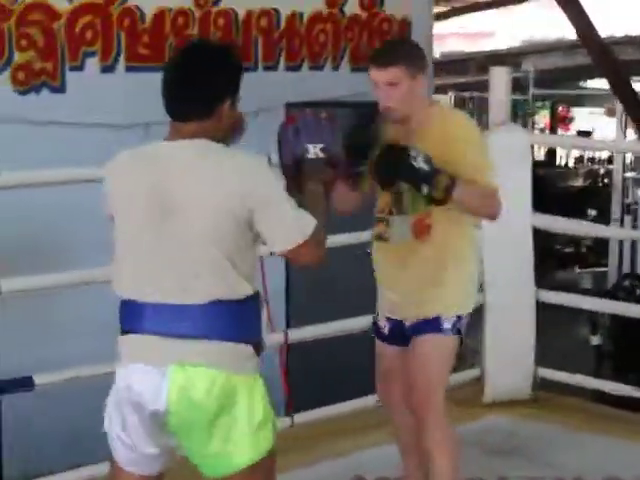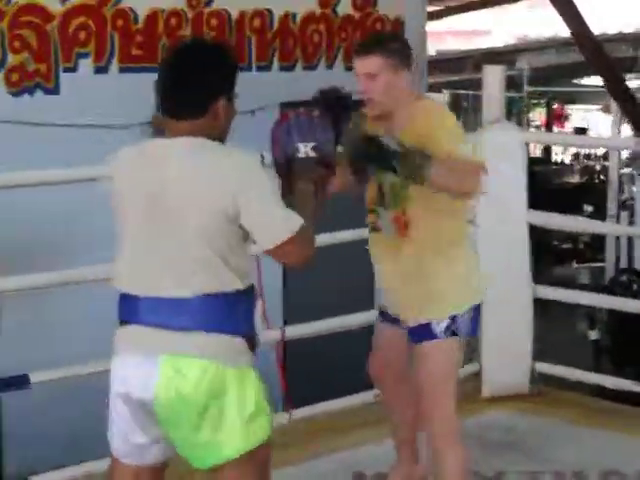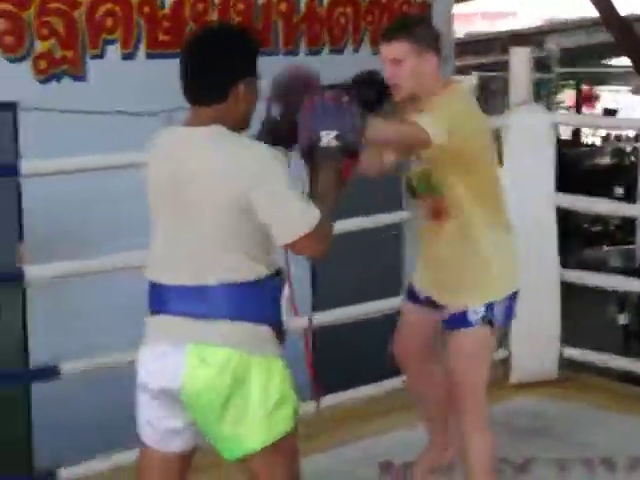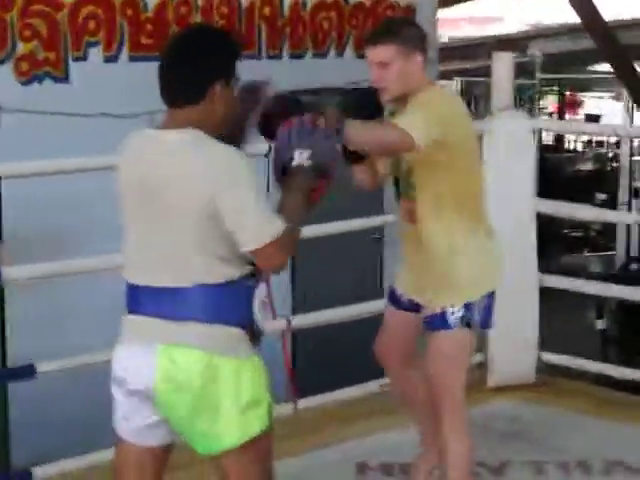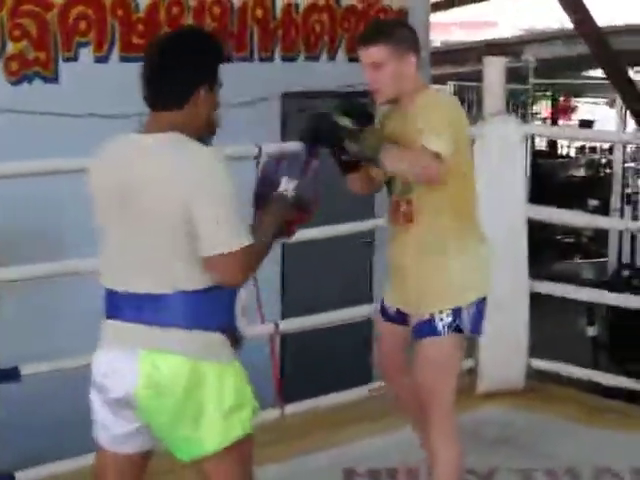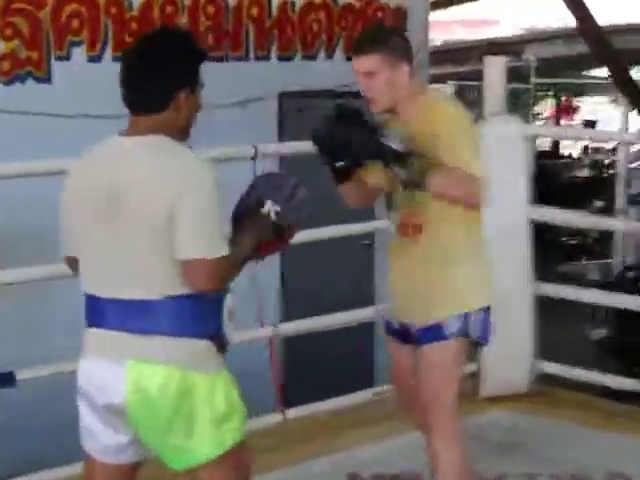
dt=0.1s
person 1, frame 1
left shoulder: (455, 127)
right shoulder: (382, 131)
left elbow: (490, 205)
right elbow: (342, 204)
left wrist: (428, 176)
left hip: (444, 287)
right hip: (395, 288)
left knee: (425, 398)
right knee: (390, 386)
person 1, frame 2
left shoulder: (434, 119)
right shoulder: (369, 122)
left elbow: (469, 181)
right elbow: (334, 185)
left wrist: (401, 158)
left hip: (442, 284)
right hip: (397, 280)
left knee: (435, 404)
right knee: (384, 372)
person 1, frame 3
left shoulder: (452, 104)
right shoulder: (413, 106)
left elbow: (405, 135)
right elbow: (370, 165)
left hip: (479, 269)
right hip: (437, 263)
left knee: (465, 391)
right knee: (409, 351)
right ankle: (440, 439)
person 1, frame 4
left shoulder: (437, 105)
right shoulder: (402, 108)
left elbow: (388, 140)
right elbow: (368, 178)
right wrist: (352, 140)
left hip: (459, 271)
right hip: (419, 266)
left knee: (444, 393)
right knee: (391, 353)
person 1, frame 5
left shoulder: (436, 106)
right shoulder: (393, 113)
left elbow: (427, 171)
right elbow: (364, 185)
left wrist: (353, 140)
right wrist: (346, 147)
left hip: (448, 275)
right hip: (407, 272)
left knee: (433, 398)
right knee: (391, 365)
person 1, frame 6
left shoulder: (444, 116)
right shoulder: (392, 121)
left elbow: (474, 193)
right elbow: (360, 198)
left wrist: (404, 161)
right wrist: (342, 163)
left hip: (452, 284)
right hip: (411, 281)
left knee: (435, 403)
right knee: (407, 384)
person 2, frame 1
left shoulder: (121, 170)
right shoulder: (245, 172)
right elbow: (309, 251)
right wrist: (314, 186)
left hip: (140, 365)
right hip: (216, 369)
person 2, frame 2
left shoulder: (125, 163)
right shoulder: (237, 169)
right elbow: (297, 250)
right wrist: (305, 187)
left hip: (135, 356)
right hip: (209, 360)
person 2, frame 3
left shoulder: (162, 147)
right shoulder: (253, 159)
right elbow: (312, 243)
right wrist: (327, 171)
left hip: (164, 344)
right hip: (234, 349)
person 2, frame 4
left shoulder: (133, 150)
right shoulder: (224, 163)
right elbow: (273, 256)
left wrist: (240, 122)
right wrist: (297, 188)
left hip: (138, 342)
right hip: (208, 350)
person 2, frame 5
left shoulder: (107, 158)
right shoulder: (204, 165)
right elbow: (232, 271)
right wrist: (274, 217)
left hip: (119, 351)
right hip: (189, 357)
person 2, frame 6
left shoulder: (86, 166)
right shoulder: (188, 168)
right elbow: (204, 277)
right wrist: (253, 237)
left hip: (103, 358)
right hip: (175, 364)
